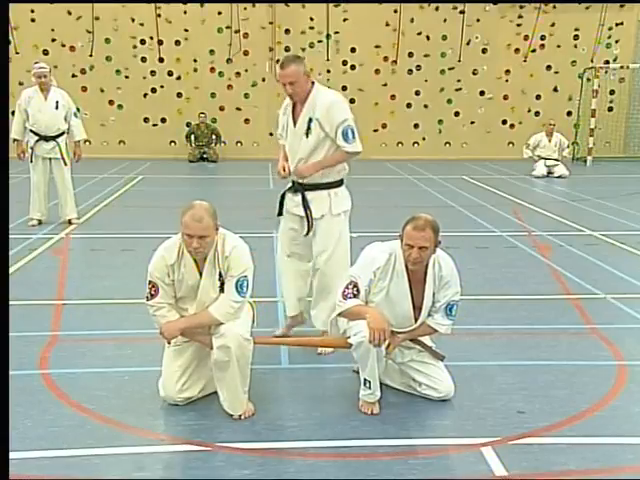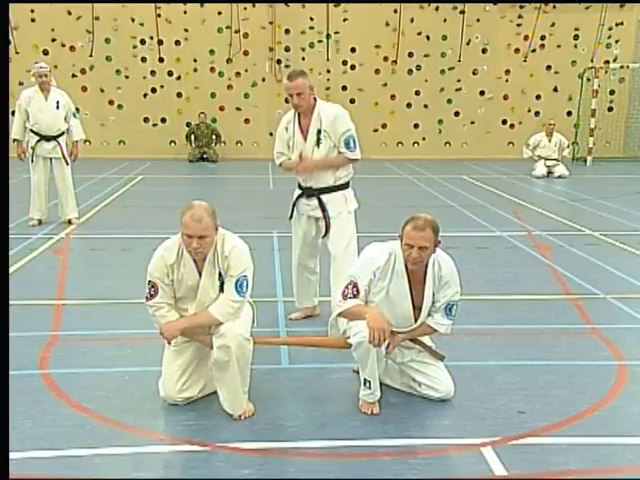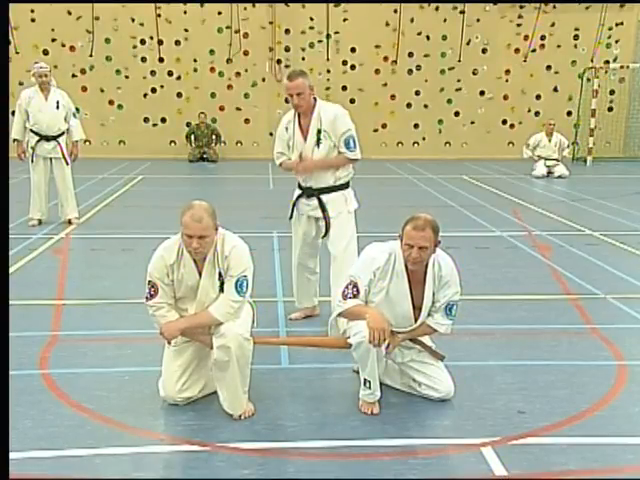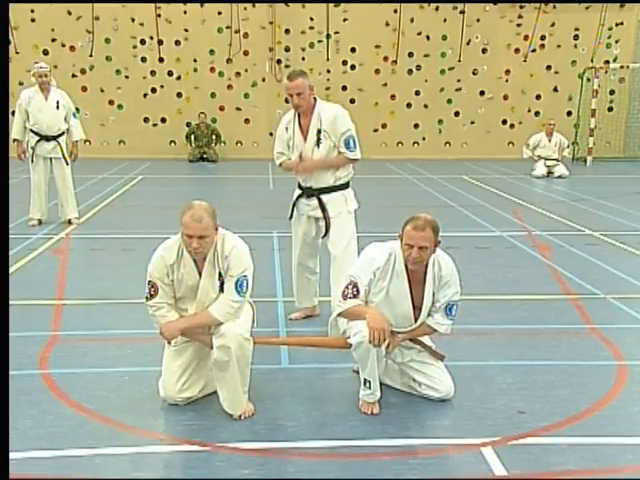
dt=0.5s
person 1, frame 1
left shoulder: (331, 102)
right shoulder: (287, 106)
left elbow: (351, 147)
left wrist: (314, 167)
right wrist: (283, 159)
left hip: (326, 197)
right hip: (297, 194)
left knee: (329, 265)
right knee: (290, 253)
left ankle: (331, 328)
right ankle: (295, 312)
person 1, frame 2
left shoulder: (335, 114)
right shoulder: (287, 122)
left elbow: (351, 156)
right elbow: (281, 158)
left wrist: (316, 165)
right wrist: (296, 165)
left hip: (336, 199)
right hip: (305, 198)
left knee: (343, 257)
right knee: (303, 255)
right ankle: (308, 304)
person 1, frame 3
left shoulder: (335, 114)
right shoulder: (287, 122)
left elbow: (352, 155)
right elbow: (281, 158)
left wrist: (315, 164)
right wrist: (295, 164)
left hip: (336, 199)
right hip: (305, 198)
left knee: (343, 256)
right knee: (303, 255)
right ankle: (308, 304)
person 1, frame 4
left shoulder: (335, 115)
right shoulder: (287, 122)
left elbow: (351, 156)
right elbow: (281, 159)
left wrist: (315, 164)
right wrist: (295, 165)
left hip: (336, 199)
right hip: (305, 198)
left knee: (343, 257)
right knee: (303, 256)
right ankle: (308, 304)
person 2, frame 1
left shoulder: (235, 250)
right shoulder: (165, 255)
left elbow: (230, 305)
right elbow: (159, 308)
left wrist: (181, 324)
right wrist: (205, 339)
left hip: (227, 315)
right hip: (186, 329)
left knee: (232, 338)
right knee: (173, 394)
left ankle: (237, 400)
right ankle: (214, 364)
person 2, frame 2
left shoulder: (235, 249)
right shoulder: (164, 256)
left elbow: (231, 305)
right elbow: (159, 308)
left wrist: (182, 324)
right wrist: (205, 340)
left hip: (227, 314)
right hip: (185, 327)
left knee: (233, 338)
right knee: (174, 394)
left ankle: (238, 399)
right ankle: (215, 364)
person 2, frame 3
left shoulder: (235, 250)
right shoulder: (164, 255)
left elbow: (230, 305)
right elbow: (159, 308)
left wrist: (181, 324)
right wrist: (206, 339)
left hip: (227, 314)
right hip: (185, 328)
left knee: (232, 337)
right knee: (173, 394)
left ankle: (238, 399)
right ankle: (215, 364)
person 2, frame 4
left shoulder: (235, 250)
right shoulder: (164, 255)
left elbow: (230, 305)
right elbow: (159, 308)
left wrist: (181, 324)
right wrist: (205, 340)
left hip: (227, 314)
right hip: (186, 328)
left knee: (233, 337)
right knee: (173, 394)
left ankle: (238, 399)
right ankle: (216, 367)
person 3, frame 1
left shoulder: (446, 268)
right shoulder: (377, 255)
left elbow: (441, 320)
right elbow: (344, 304)
left wrist: (402, 337)
right wrist: (371, 313)
left hip: (410, 339)
right hip: (370, 325)
left knee: (443, 390)
right knee: (365, 333)
left ankle: (378, 368)
right ankle: (369, 393)
person 3, frame 2
left shoulder: (445, 268)
right shoulder: (376, 256)
left elbow: (441, 320)
right elbow: (344, 304)
left wrist: (402, 336)
right wrist: (370, 313)
left hip: (411, 338)
right hip: (371, 325)
left knee: (443, 390)
right knee: (367, 334)
left ankle: (377, 369)
right ankle: (369, 393)
person 3, frame 3
left shoulder: (445, 268)
right shoulder: (376, 256)
left elbow: (441, 320)
right elbow: (344, 304)
left wrist: (402, 336)
right wrist: (371, 313)
left hip: (411, 338)
right hip: (369, 323)
left knee: (443, 390)
right knee: (366, 334)
left ankle: (378, 368)
right ankle: (369, 393)
person 3, frame 4
left shoulder: (445, 268)
right shoulder: (376, 255)
left elbow: (441, 320)
right elbow: (344, 304)
left wrist: (402, 336)
right wrist: (371, 313)
left hip: (410, 338)
right hip: (369, 324)
left knee: (443, 390)
right knee: (366, 334)
left ankle: (377, 368)
right ankle: (369, 394)
person 4, frame 1
left shoulder: (62, 95)
right shoulder: (27, 95)
left elbow: (74, 119)
right elbow: (19, 120)
left wrist: (77, 144)
right wrist: (18, 143)
left hip: (58, 143)
right hip: (36, 144)
left knee: (64, 180)
right knee: (38, 181)
left ankle: (70, 214)
right ankle: (37, 215)
person 4, frame 2
left shoulder: (62, 95)
right shoulder: (27, 95)
left elbow: (72, 120)
right elbow: (20, 120)
left wrist: (75, 144)
right wrist: (19, 144)
left hip: (59, 143)
right hip: (37, 143)
left knee: (65, 180)
right knee: (38, 181)
left ankle: (70, 214)
right ankle: (37, 215)
person 4, frame 3
left shoulder: (62, 95)
right shoulder: (27, 95)
left elbow: (72, 119)
right elbow: (20, 120)
left wrist: (75, 144)
right wrist: (19, 144)
left hip: (58, 143)
right hip: (37, 143)
left knee: (65, 180)
right knee: (38, 181)
left ankle: (70, 214)
right ankle: (37, 215)
person 4, frame 4
left shoulder: (61, 95)
right shoulder: (27, 95)
left elbow: (72, 120)
right elbow: (20, 120)
left wrist: (75, 144)
right wrist: (19, 144)
left hip: (58, 143)
right hip: (37, 144)
left knee: (65, 180)
right knee: (38, 182)
left ankle: (70, 214)
right ankle: (37, 215)
